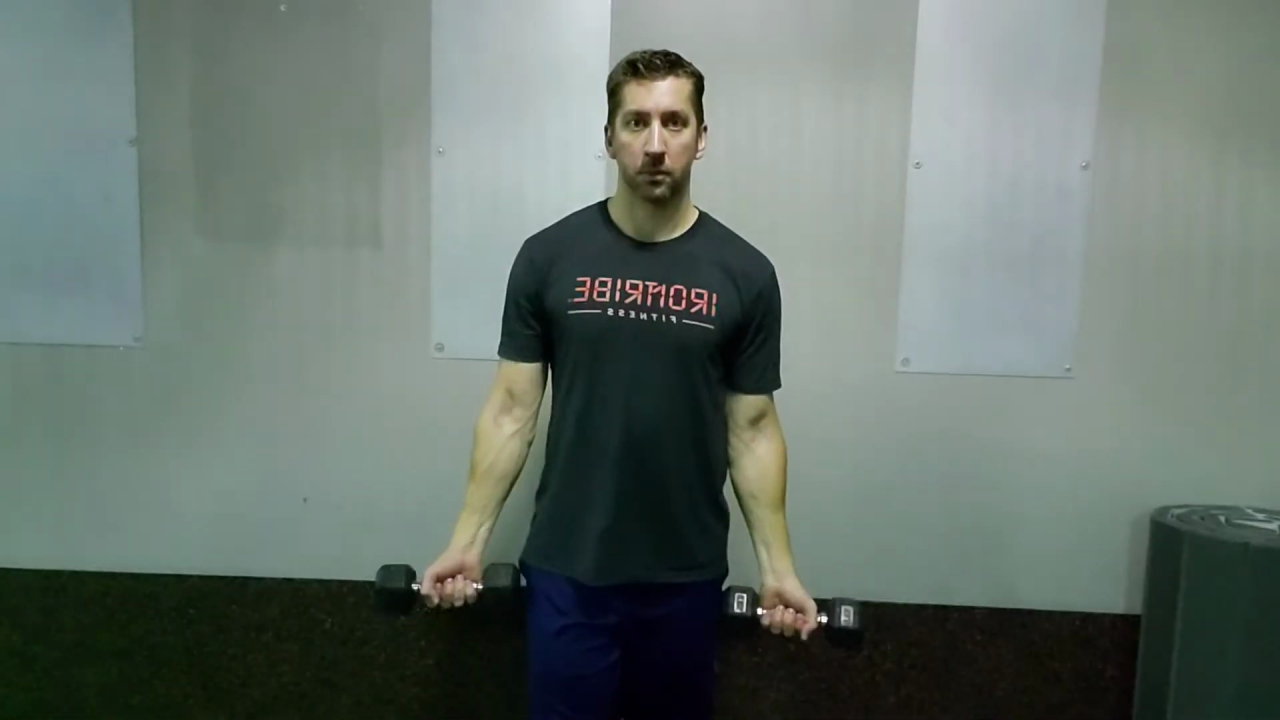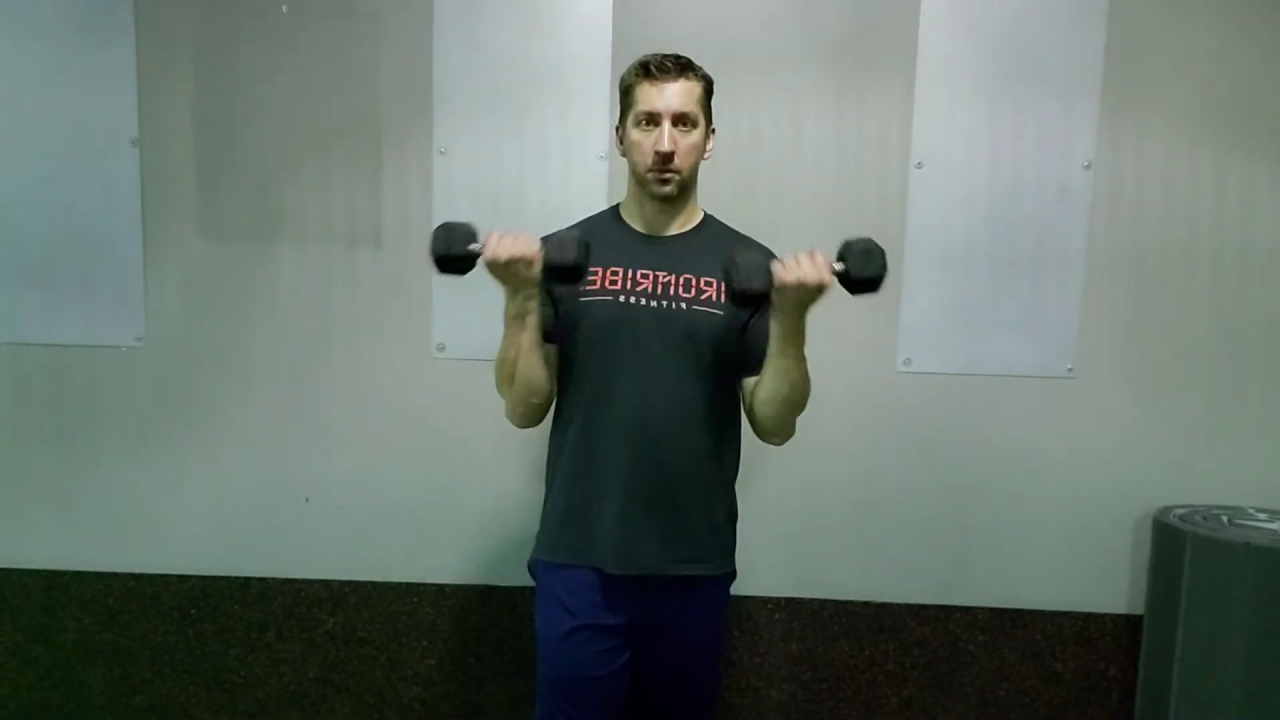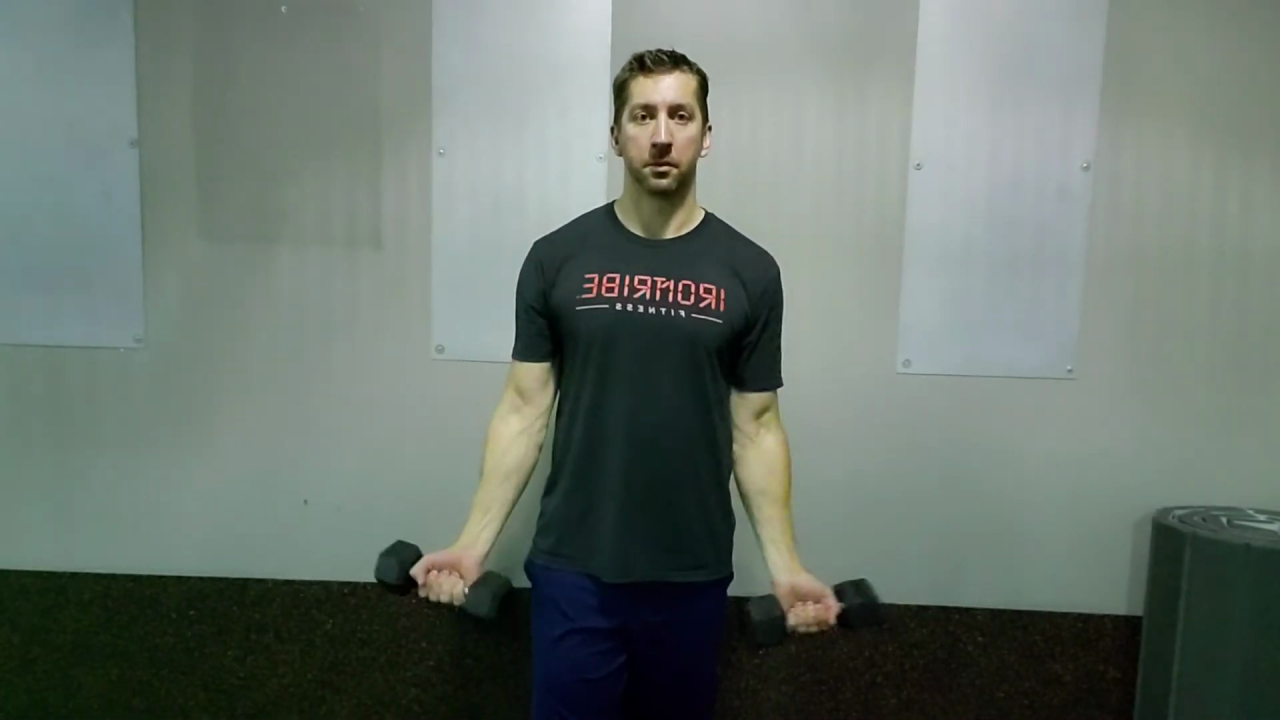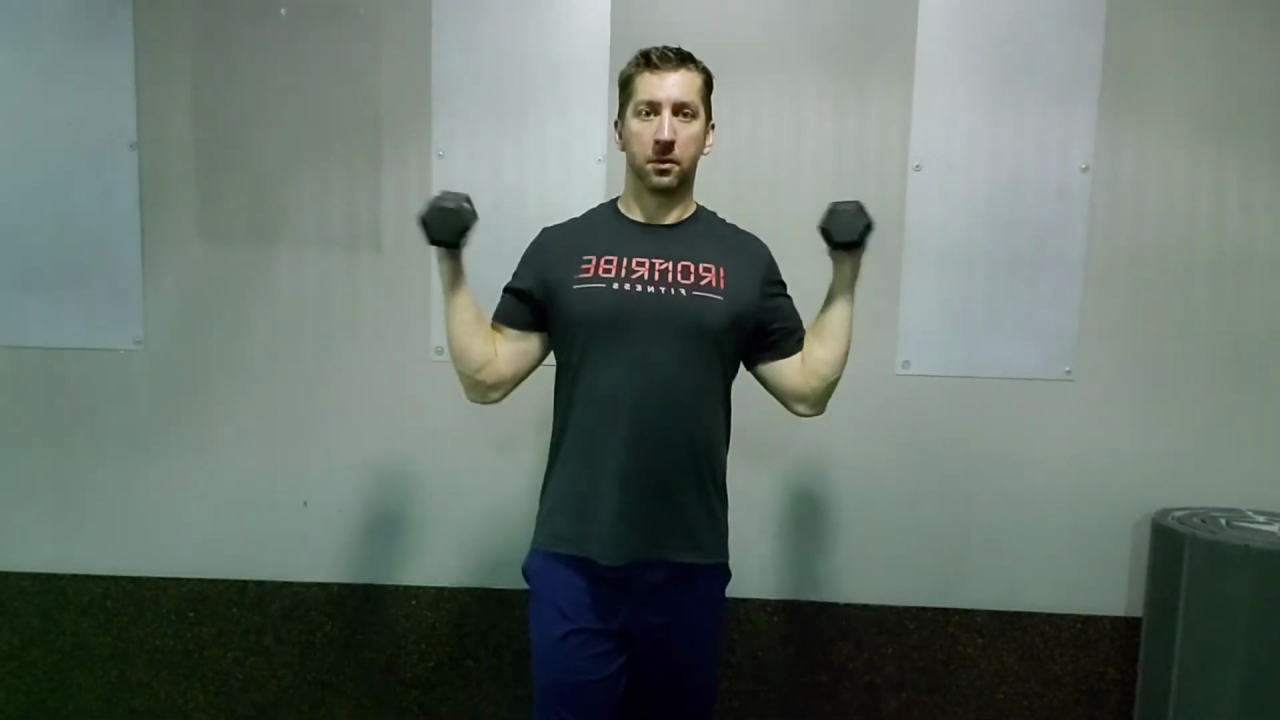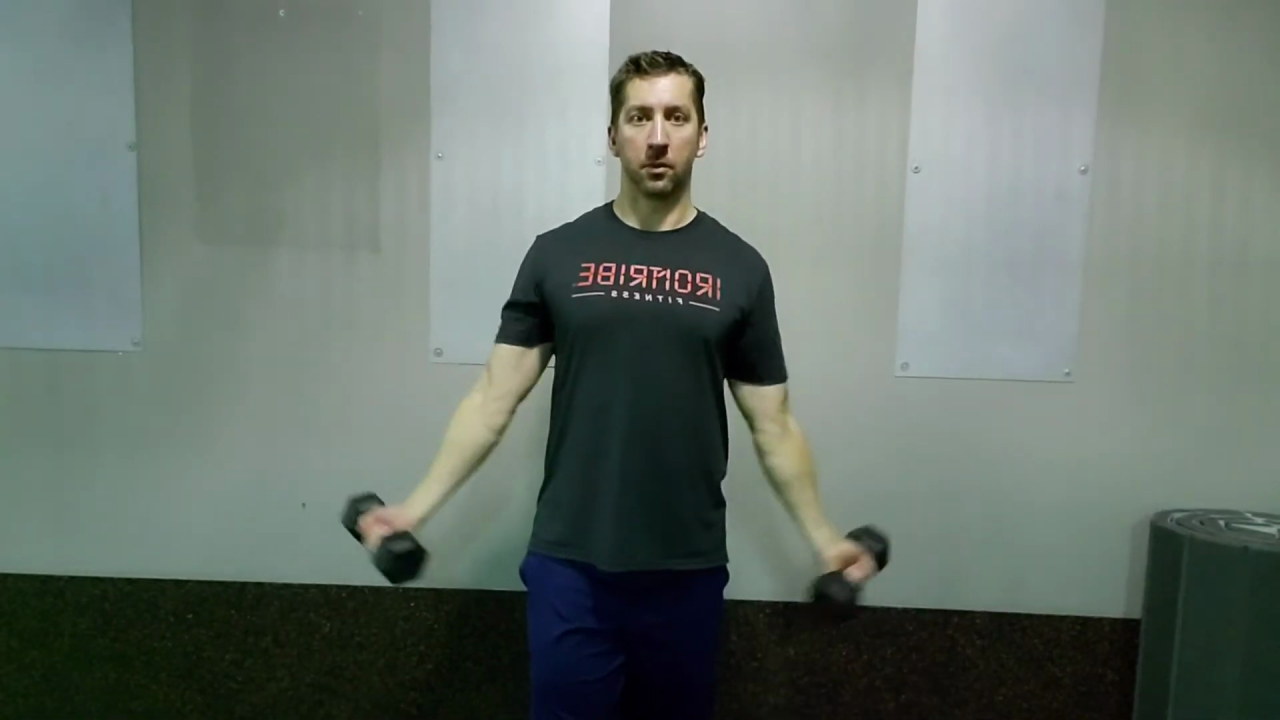
dt=1s
person 1, frame 1
left shoulder: (744, 273)
right shoulder: (549, 256)
left elbow: (752, 427)
right elbow: (511, 409)
left wrist: (777, 565)
right wrist: (468, 540)
left hip: (687, 571)
right hip: (569, 566)
person 1, frame 2
left shoulder: (747, 263)
left elbow: (773, 424)
right elbow: (524, 408)
left wrist: (787, 318)
right wrist: (522, 297)
left hip: (694, 559)
right hip: (578, 555)
person 1, frame 3
left shoulder: (749, 270)
right shoulder: (556, 258)
left elbow: (755, 424)
right elbow: (524, 408)
left wrist: (783, 563)
right wrist: (474, 543)
left hip: (691, 570)
right hip: (575, 564)
person 1, frame 4
left shoulder: (744, 258)
right shoulder: (559, 248)
left elbow: (805, 389)
right elbow: (486, 376)
left wrist: (844, 277)
right wrist: (453, 269)
left hip: (690, 558)
right hip: (574, 553)
person 1, frame 5
left shoulder: (739, 266)
right shoulder: (557, 254)
left elbow: (771, 420)
right elbow: (495, 396)
left wrist: (822, 537)
right wrist: (418, 506)
left hip: (687, 564)
right hip: (571, 559)
